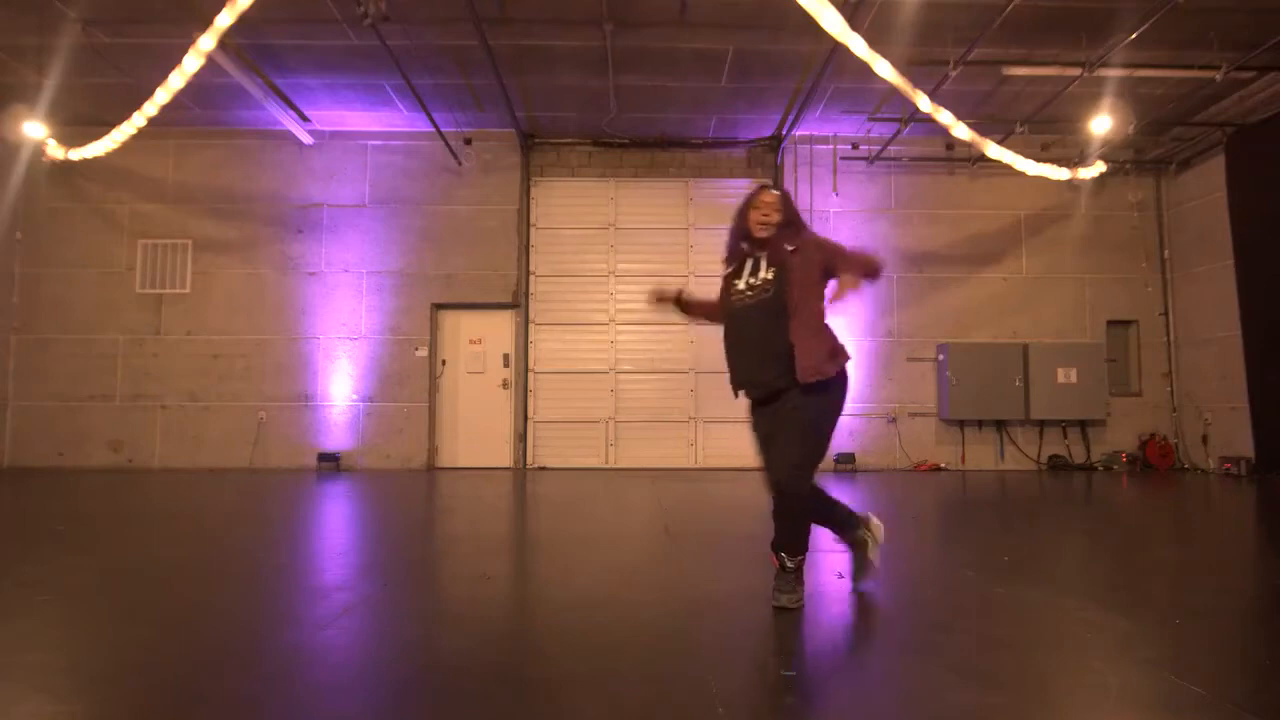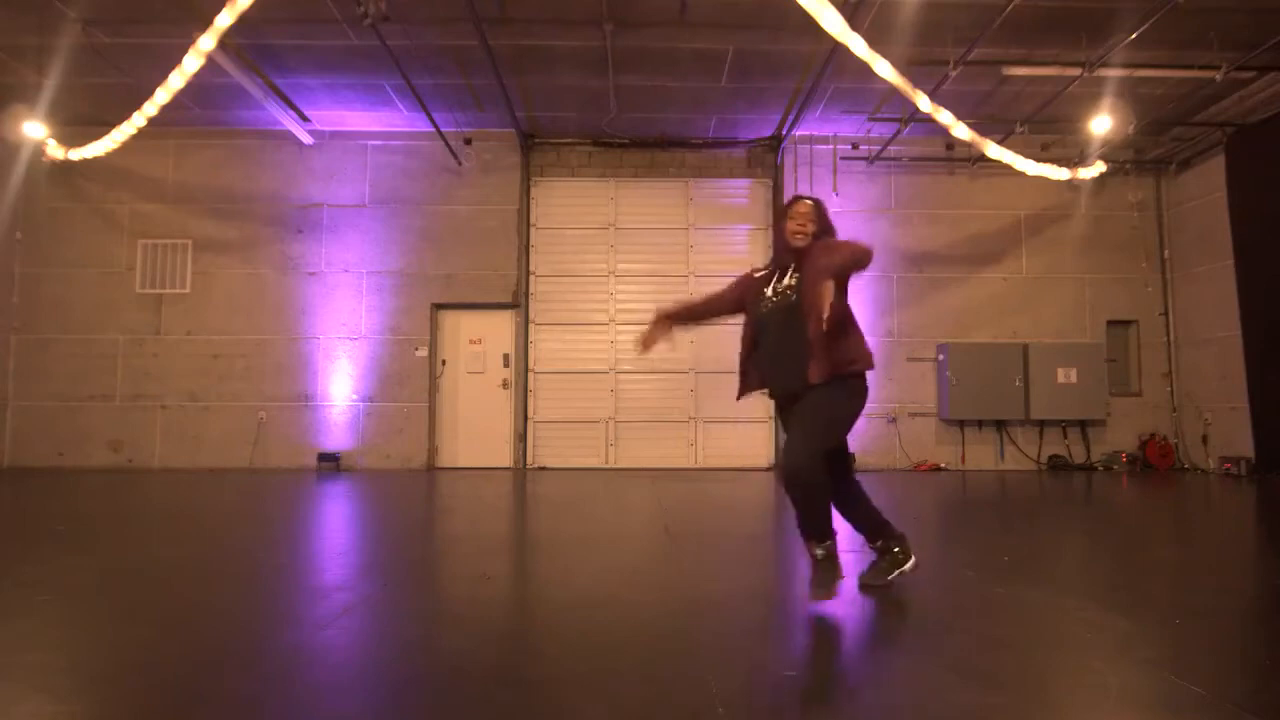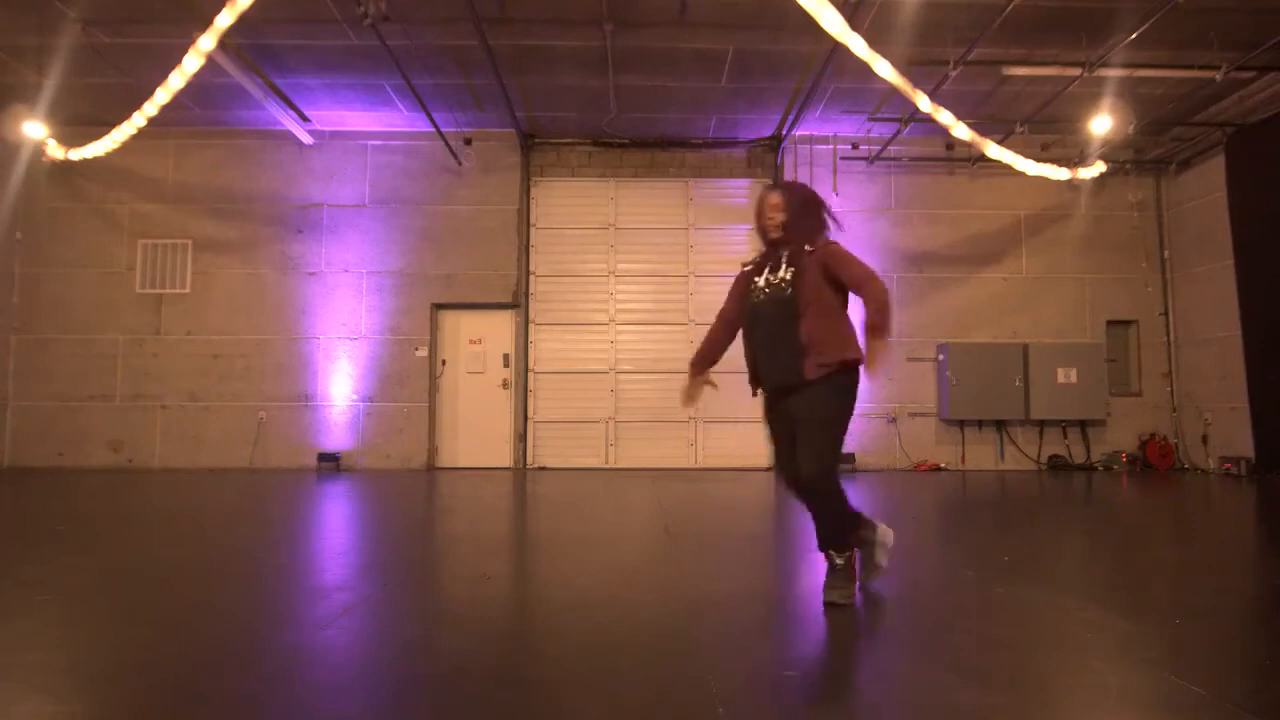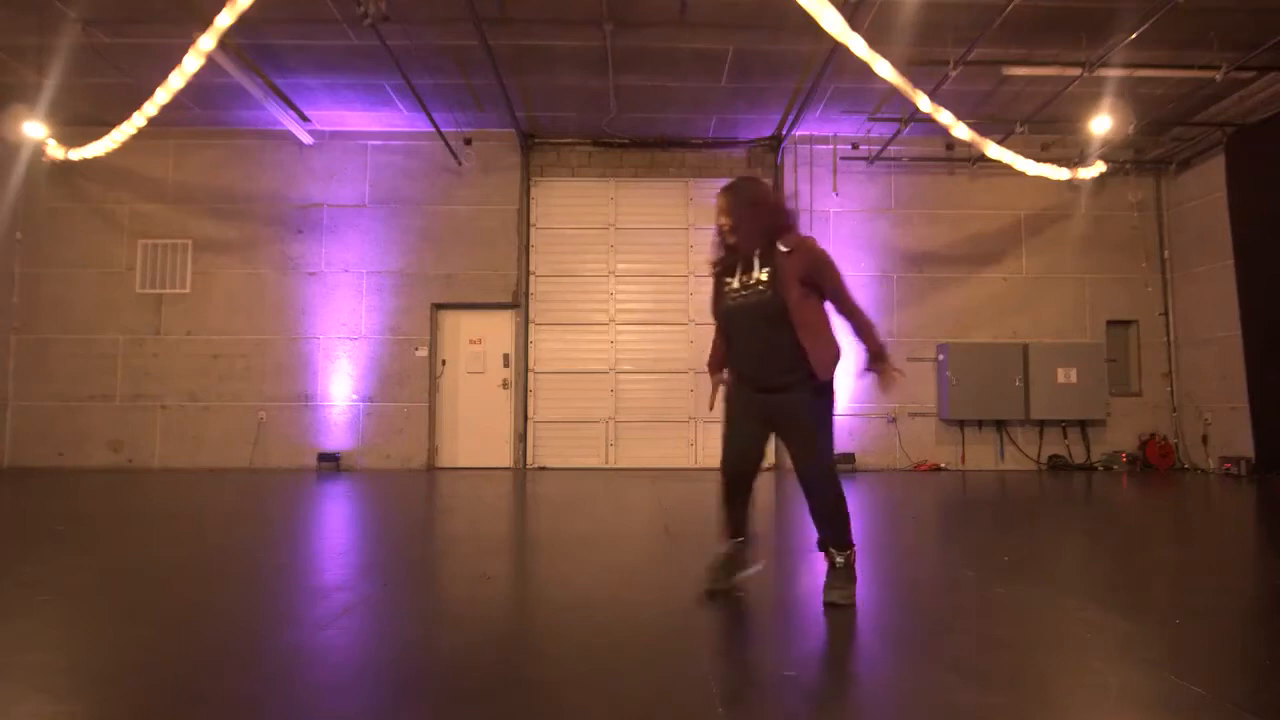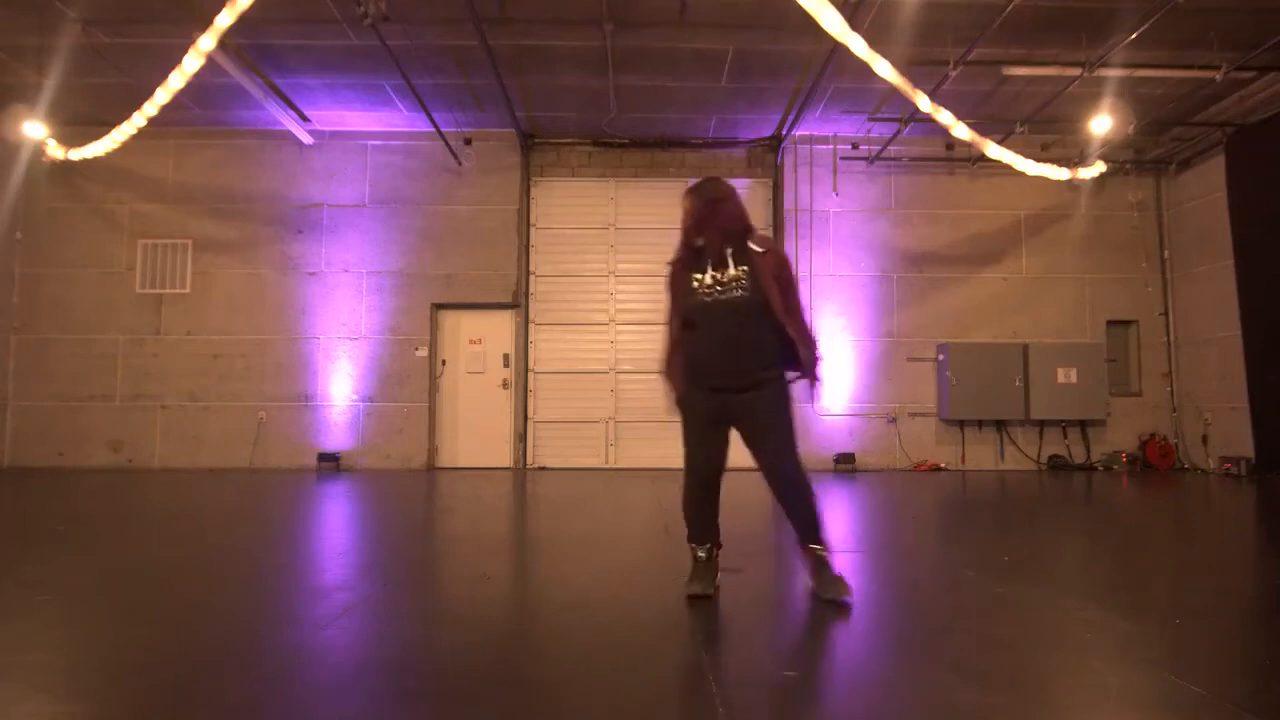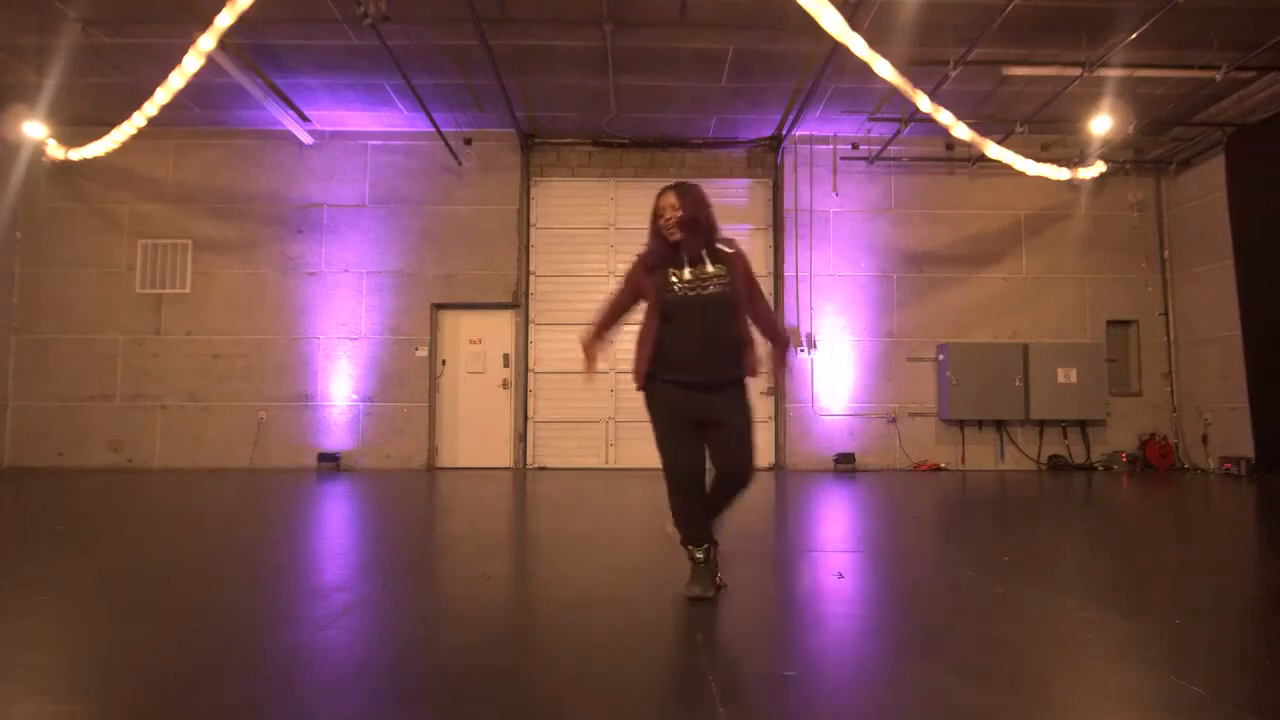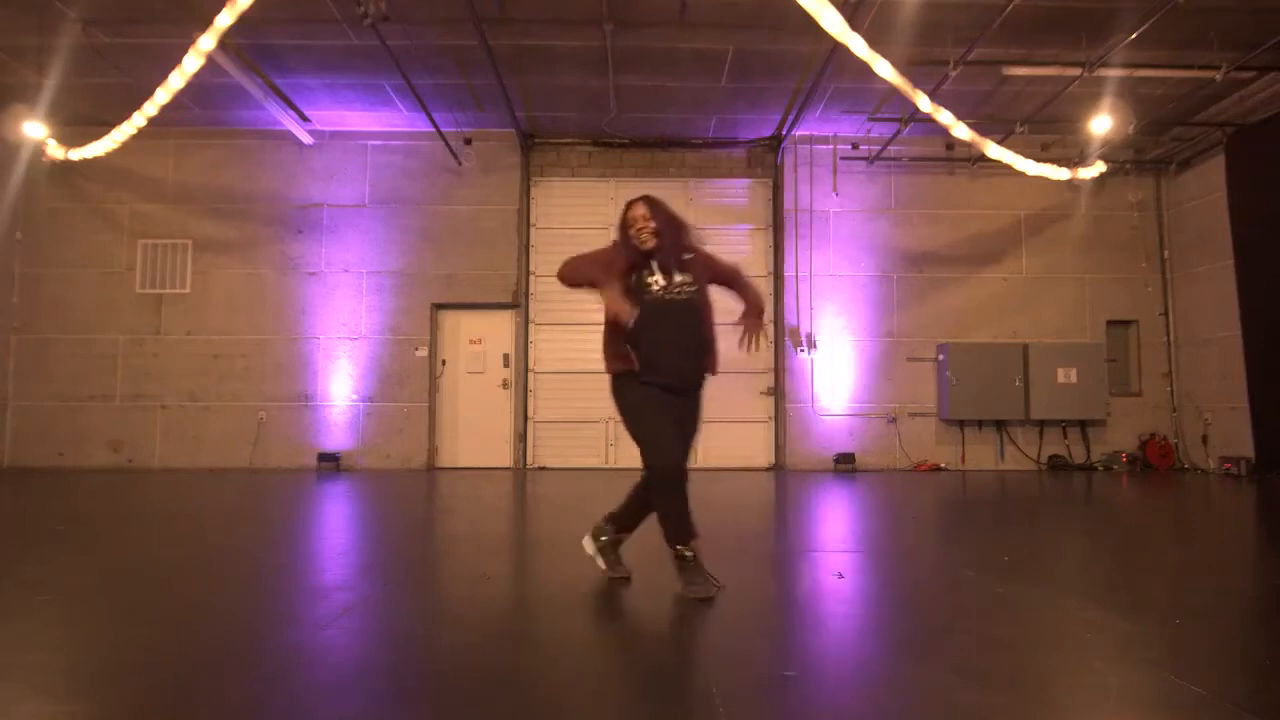
dt=0.2s
person 1, frame 1
left shoulder: (804, 251)
right shoulder: (735, 268)
left elbow: (867, 265)
right elbow: (721, 312)
left wrist: (851, 271)
right wrist: (679, 300)
left hip: (809, 387)
right hip: (763, 396)
left knee: (789, 479)
right knee: (785, 484)
left ankle: (789, 570)
right ankle: (858, 528)
person 1, frame 2
left shoulder: (824, 255)
right shoulder: (760, 279)
left elbow: (859, 253)
right elbow: (713, 304)
left wrist: (830, 276)
right wrist: (669, 317)
left hip: (835, 384)
right hip: (791, 395)
left knee: (798, 466)
right knee: (833, 479)
left ankle: (822, 552)
right ankle: (893, 550)
person 1, frame 3
left shoulder: (823, 254)
right shoulder: (754, 270)
left elbow: (872, 287)
right elbow: (727, 320)
left wrist: (875, 331)
right wrist: (699, 366)
left hip: (825, 381)
right hip: (779, 390)
left knee: (814, 473)
right knee: (793, 475)
left ankle: (842, 563)
right ankle: (867, 534)
person 1, frame 4
left shoulder: (799, 252)
right shoulder: (726, 265)
left elbow: (845, 302)
left wrist: (876, 354)
right wrist: (717, 367)
left hip: (801, 385)
right hip: (747, 390)
left knee: (816, 474)
right knee: (735, 469)
left ankle: (840, 563)
right ankle: (736, 551)
person 1, frame 5
left shoulder: (764, 254)
right shoulder: (683, 266)
left elbow: (792, 309)
right elbow: (677, 325)
left wrist: (810, 358)
right wrist: (672, 375)
left hip: (762, 386)
right hip: (701, 391)
left knee: (785, 472)
right knee: (701, 474)
left ankle: (817, 559)
right ankle: (703, 561)
person 1, frame 6
left shoulder: (729, 256)
right shoulder: (652, 263)
left elbow: (755, 304)
right elbow: (619, 303)
left wrist: (778, 343)
right wrist: (596, 336)
left hip: (725, 386)
right hip: (670, 387)
left knee: (737, 470)
right knee: (683, 475)
left ankle: (699, 529)
right ankle: (701, 559)
person 1, frame 7
left shoulder: (692, 260)
right shoulder: (621, 262)
left elbow: (734, 276)
right elbow: (569, 271)
left wrist: (753, 307)
right wrist: (606, 287)
left hip: (685, 388)
right hip: (640, 385)
left knee: (669, 472)
right knee: (666, 467)
left ankle: (606, 535)
right ankle: (687, 559)
